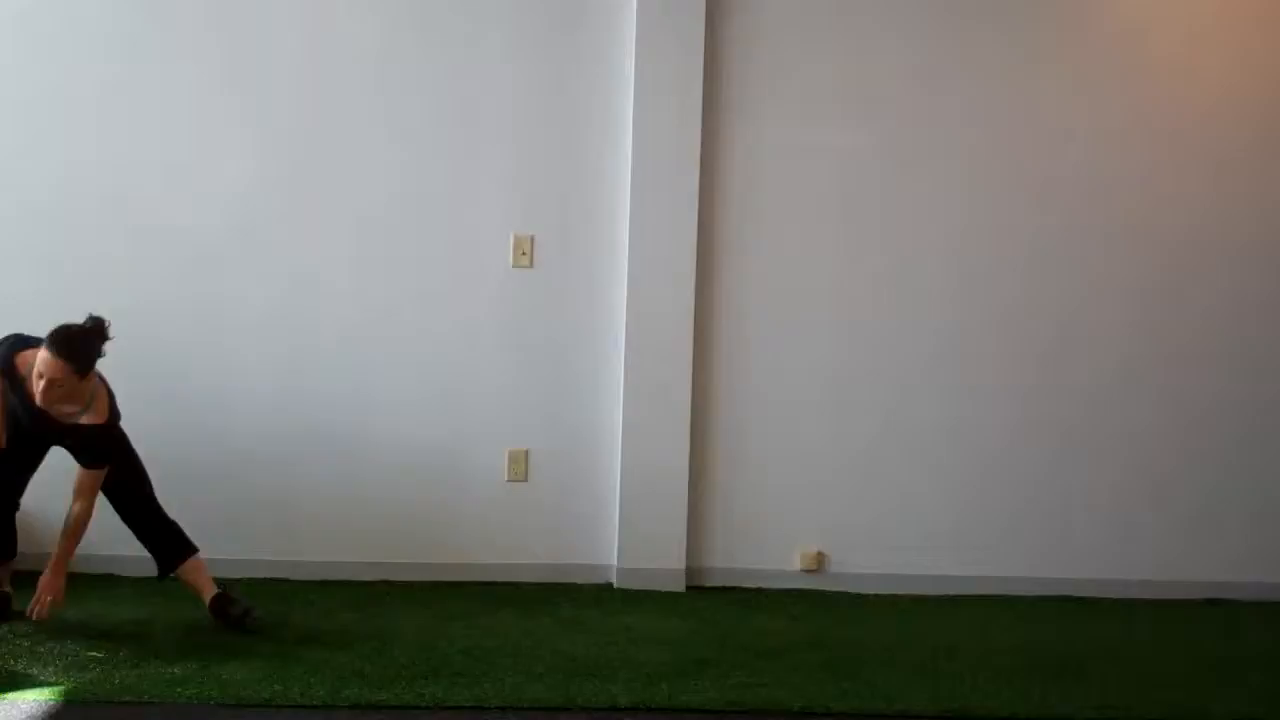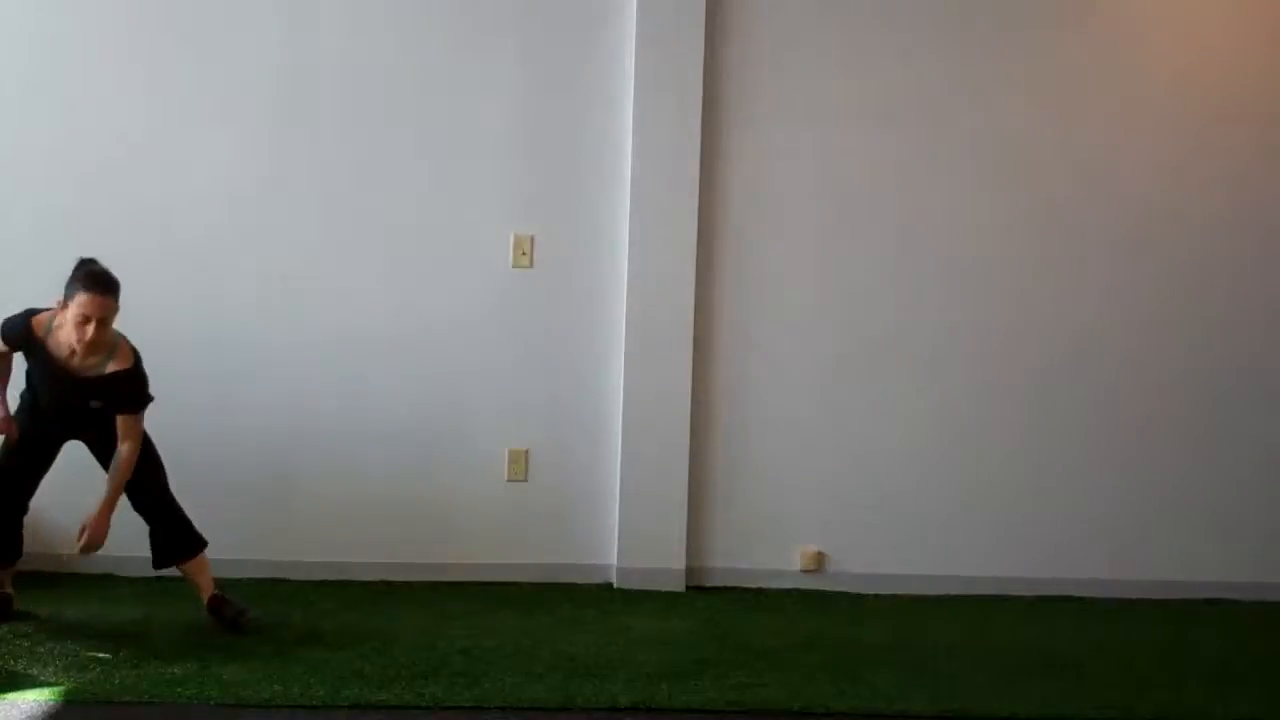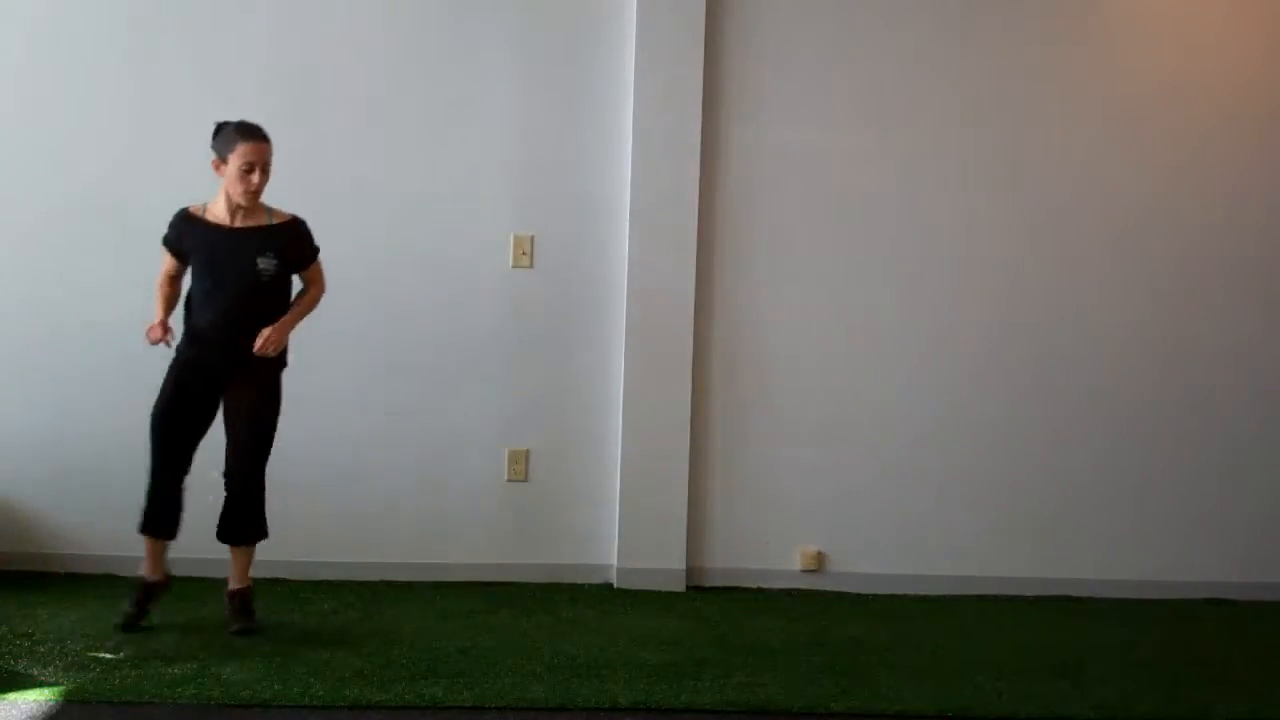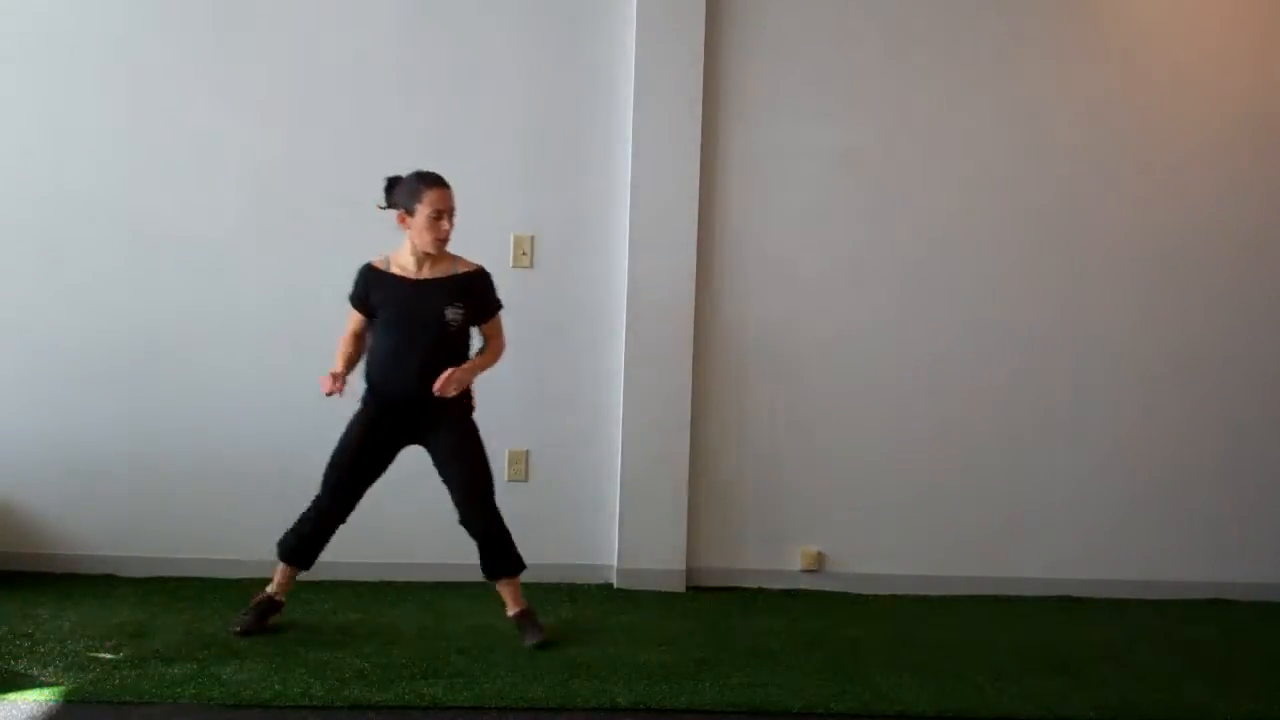
dt=0.4s
person 1, frame 1
left shoulder: (96, 418)
left elbow: (82, 503)
left wrist: (57, 570)
left hip: (87, 434)
left knee: (144, 511)
left ankle: (215, 597)
person 1, frame 2
left shoulder: (122, 366)
left elbow: (129, 443)
left wrist: (104, 513)
left hip: (105, 423)
right hip: (46, 414)
left knee: (158, 503)
left ankle: (212, 596)
person 1, frame 3
left shoulder: (287, 232)
right shoulder: (188, 224)
left elbow: (314, 286)
right elbow: (171, 276)
left wrist: (283, 326)
right wrist: (161, 317)
left hip: (255, 369)
right hip: (195, 361)
left knee: (244, 475)
right knee: (165, 467)
left ankle: (239, 588)
right ankle: (152, 577)
person 1, frame 4
left shoulder: (469, 279)
right shoulder: (374, 277)
left elbow: (494, 341)
right elbow: (355, 333)
left wrist: (470, 369)
right wrist: (340, 370)
left hip: (446, 416)
right hip: (383, 409)
left knee: (479, 511)
right knee: (330, 504)
left ankle: (518, 608)
right ankle: (272, 596)
